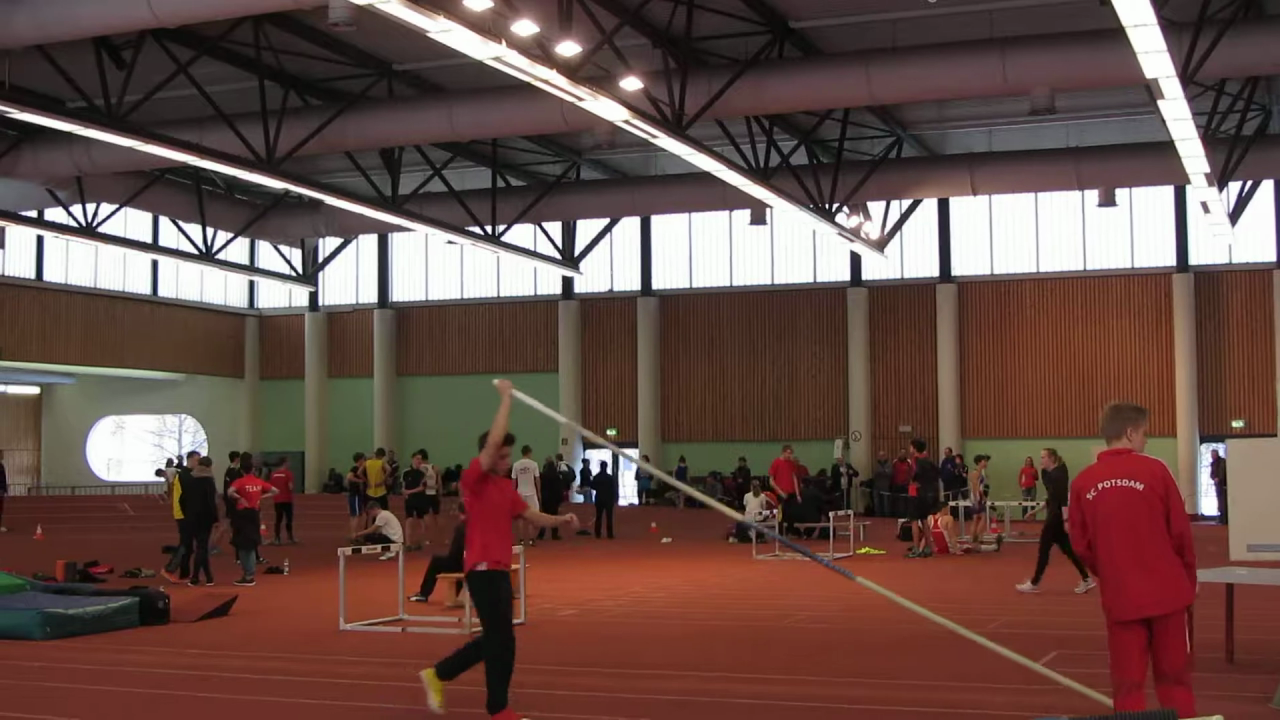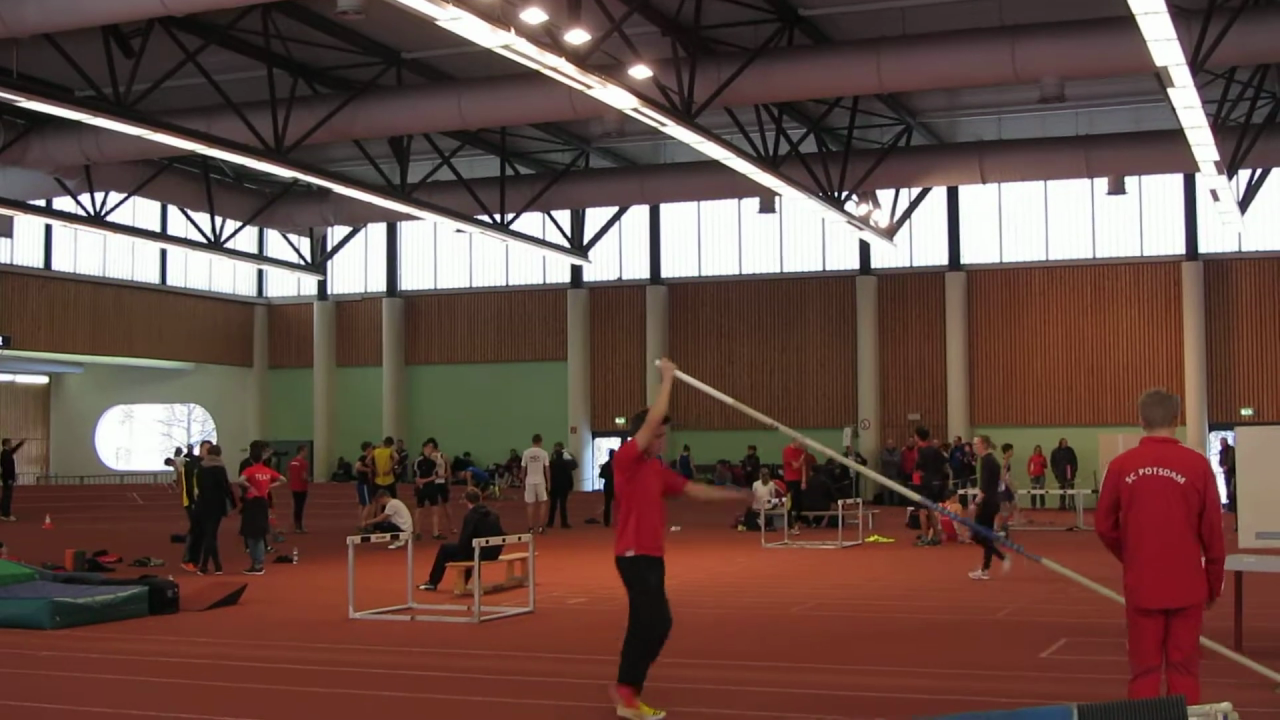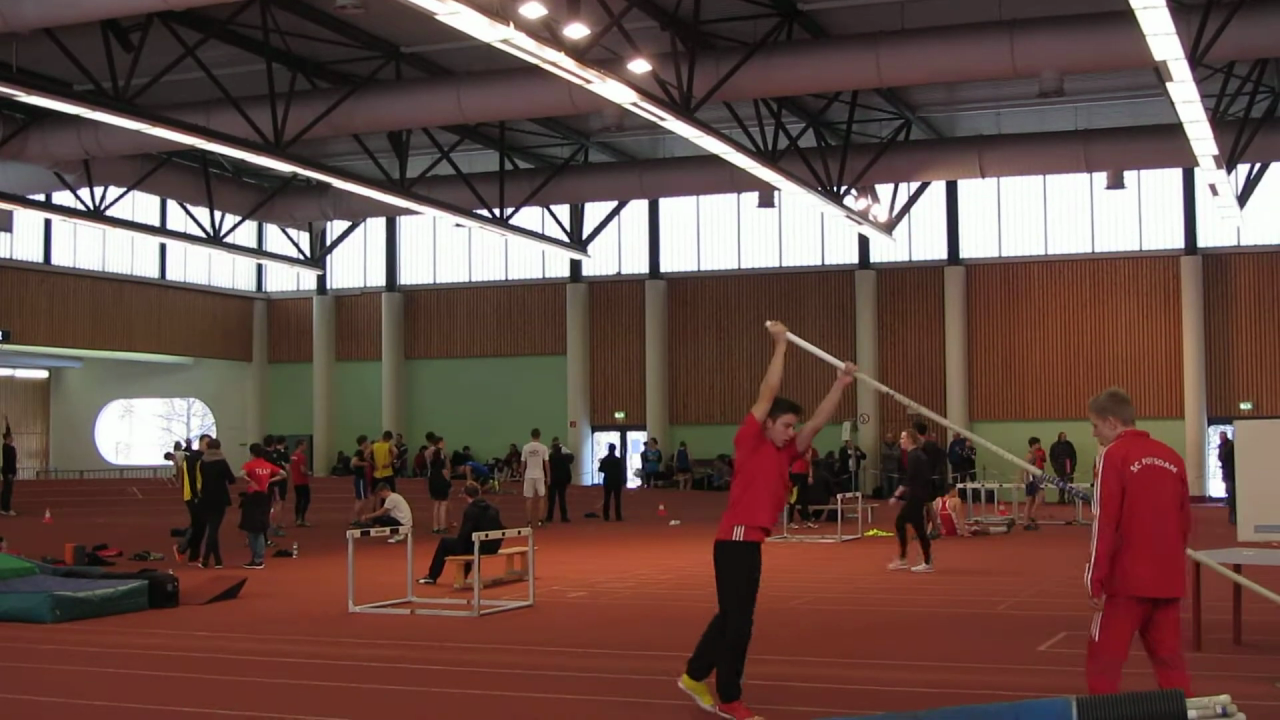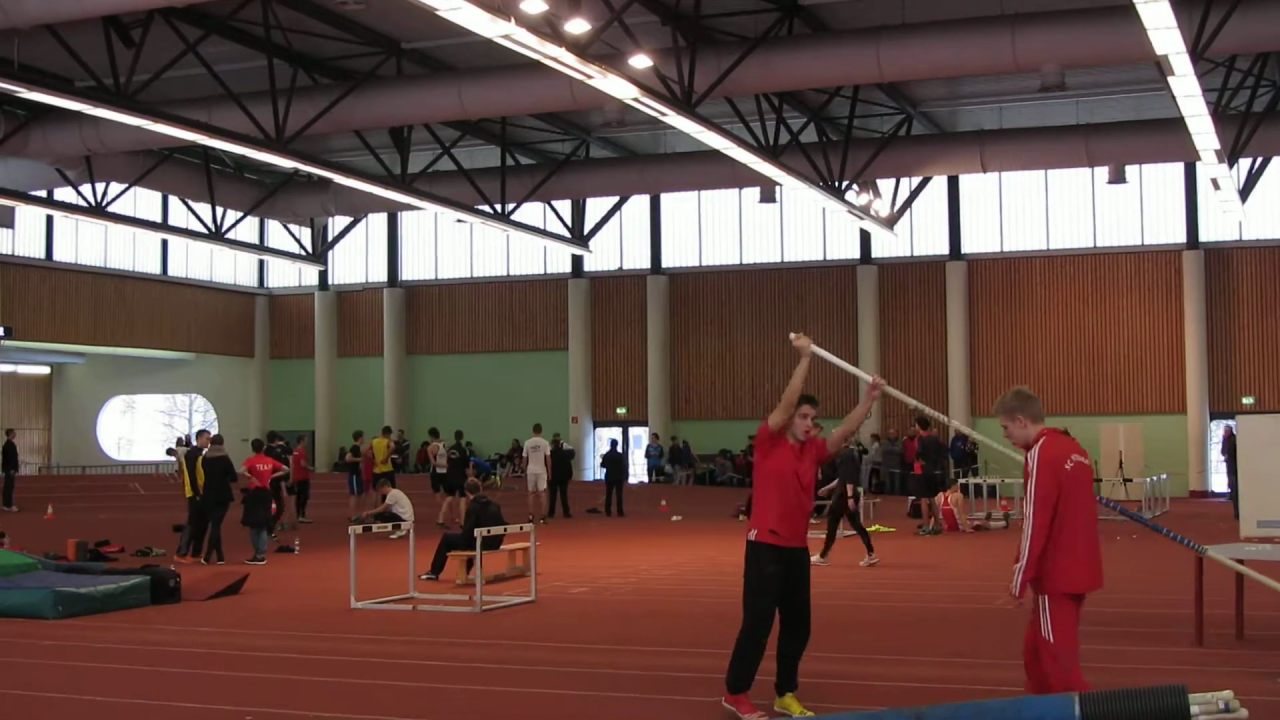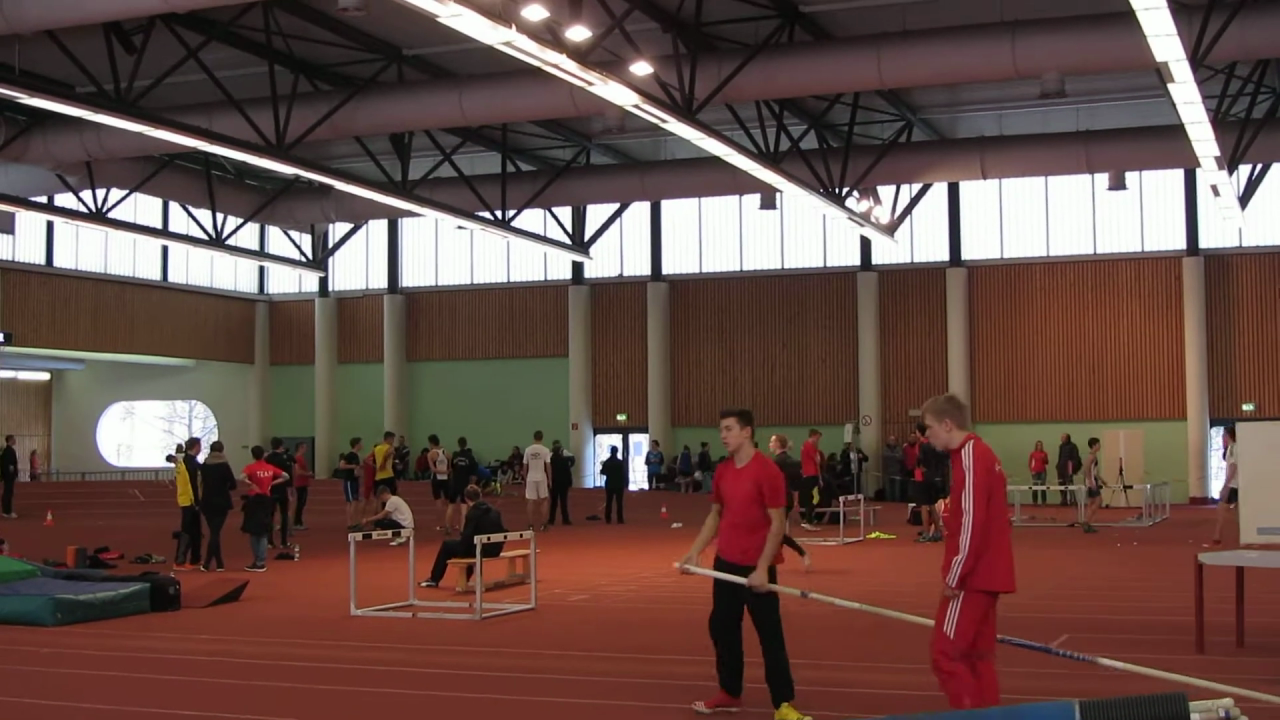
dt=0.7s
person 1, frame 1
left shoulder: (504, 486)
right shoulder: (473, 479)
left elbow: (528, 514)
right elbow: (494, 440)
left wrist: (559, 519)
right wrist: (506, 397)
left hip: (500, 572)
right hip: (483, 572)
left knee: (495, 639)
right knee: (501, 641)
left ankle: (438, 675)
person 1, frame 2
left shoulder: (657, 467)
right shoulder: (627, 459)
left elbow: (694, 489)
right elbow: (652, 419)
left wrist: (736, 493)
right wrist: (667, 377)
left hip: (651, 556)
right hip: (633, 556)
left knee: (644, 625)
right knee: (658, 623)
right ankle: (625, 686)
person 1, frame 3
left shoulder: (784, 453)
right shoulder: (749, 442)
left elbow: (817, 422)
right elbow: (767, 395)
left wrist: (841, 384)
right wrist: (781, 343)
left hip: (750, 543)
right hip: (736, 541)
left knee: (731, 617)
right knee: (736, 620)
left ankle: (694, 674)
person 1, frame 4
left shoulder: (813, 450)
right shoulder: (768, 443)
left elbow: (846, 429)
right elbow: (785, 403)
left wrist: (869, 397)
right wrist: (805, 358)
left hip: (797, 548)
right hip: (765, 545)
left knee: (798, 625)
right knee: (758, 621)
person 1, frame 5
left shoulder: (766, 471)
right shoulder: (722, 471)
left elbow: (778, 522)
left wrist: (763, 568)
right wrist: (695, 550)
left hip: (755, 567)
right hip: (725, 562)
left knee: (770, 634)
right knee: (721, 626)
right ankle: (730, 693)
person 2, frame 1
left shoulder: (1082, 483)
right shoulder: (1155, 470)
left elbow: (1082, 547)
right elbow: (1180, 532)
right wrist: (1190, 581)
left hip: (1120, 598)
right hip: (1166, 593)
left knee: (1128, 684)
right knee: (1174, 678)
person 2, frame 2
left shoulder: (1121, 465)
right shoulder: (1196, 463)
left elbow: (1105, 527)
right elbow: (1212, 529)
right wrist: (1214, 581)
left hip: (1141, 586)
right hip: (1186, 585)
left knee: (1144, 670)
right knee: (1184, 669)
person 2, frame 3
left shoulder: (1112, 455)
right shoulder: (1172, 457)
left elbow: (1105, 523)
right elbow: (1184, 520)
left wrist: (1096, 578)
left hip: (1126, 578)
right hip: (1168, 577)
left knee: (1104, 661)
right knee: (1170, 661)
person 2, frame 4
left shoulder: (1040, 454)
right shoulder: (1074, 449)
left elbow: (1036, 522)
left wrist: (1020, 579)
left hip: (1055, 573)
right hip: (1080, 568)
left knee: (1058, 658)
right knee: (1036, 648)
person 2, frame 5
left shoulder: (969, 456)
right shoulder: (980, 455)
left elbow: (971, 522)
left wrist: (954, 575)
right wrist: (954, 570)
left hip: (972, 575)
right hip: (986, 572)
left knee: (945, 653)
right knee: (977, 654)
